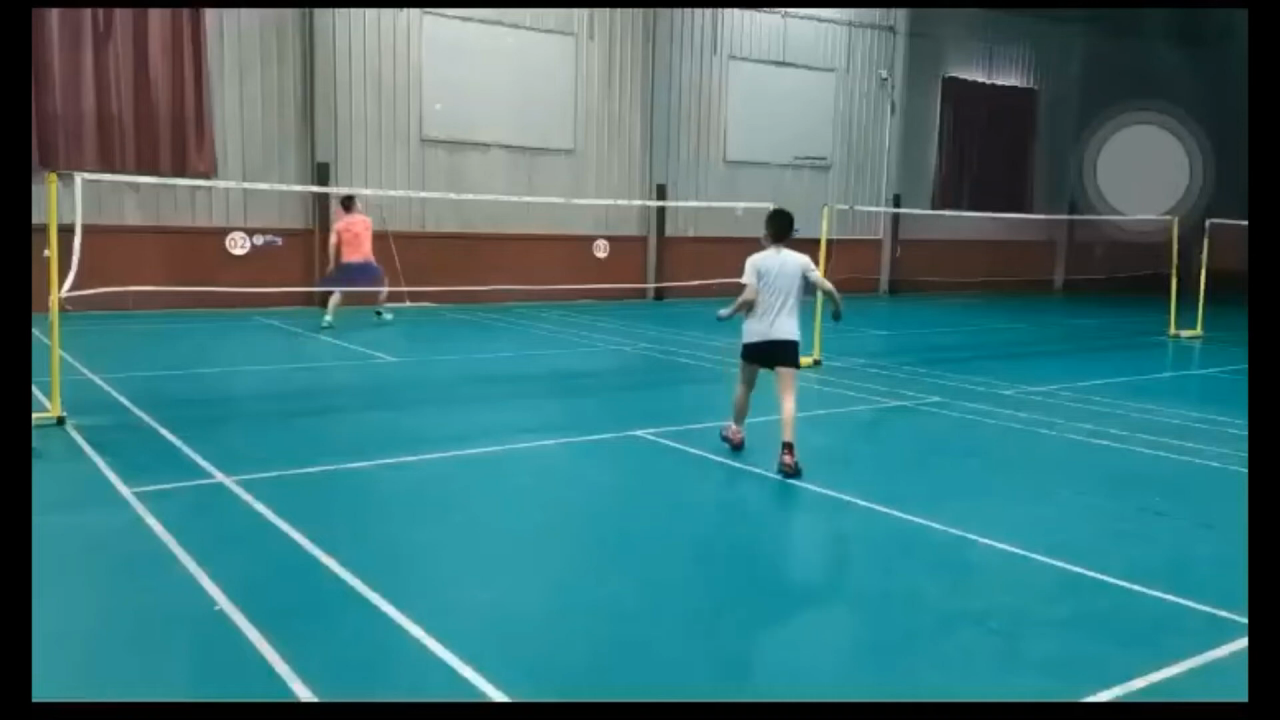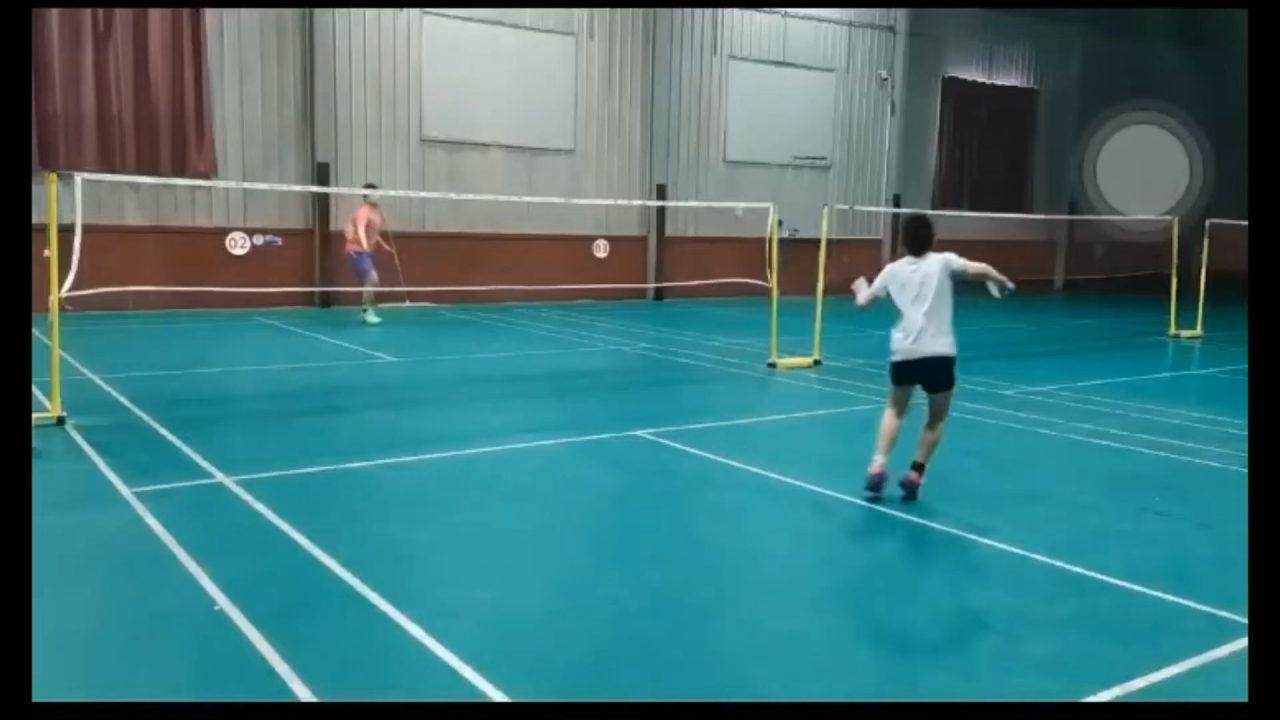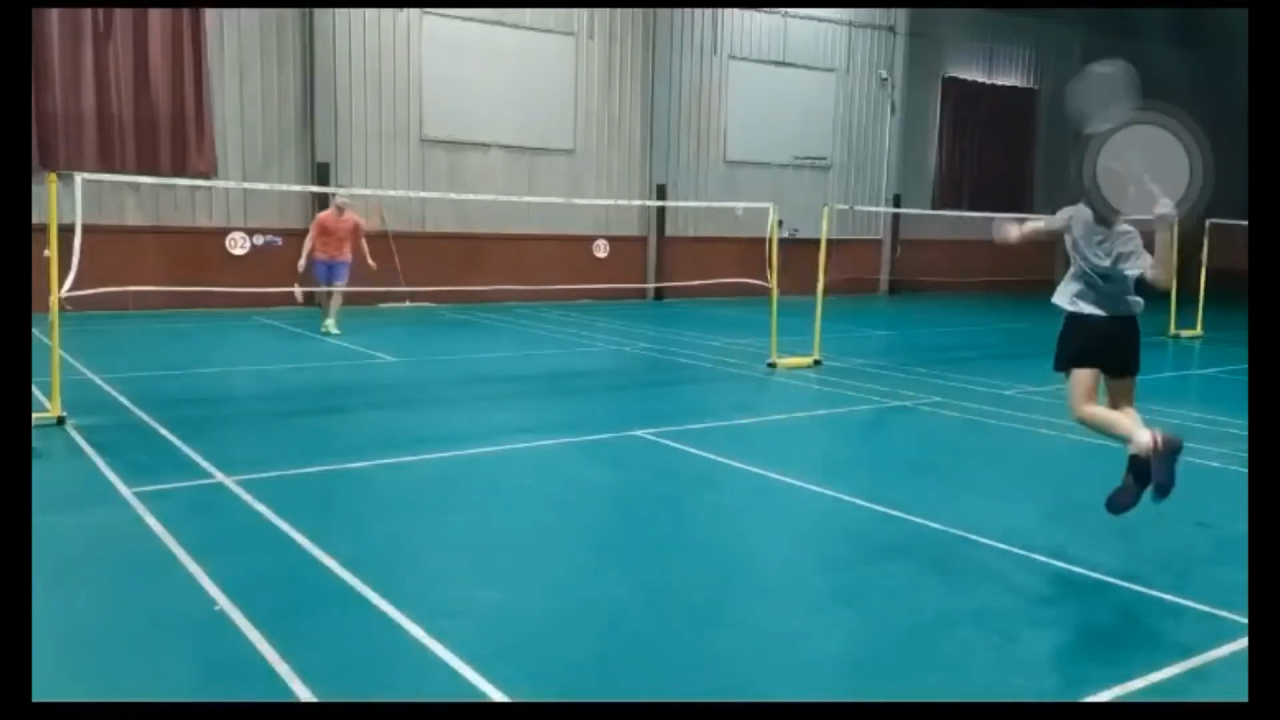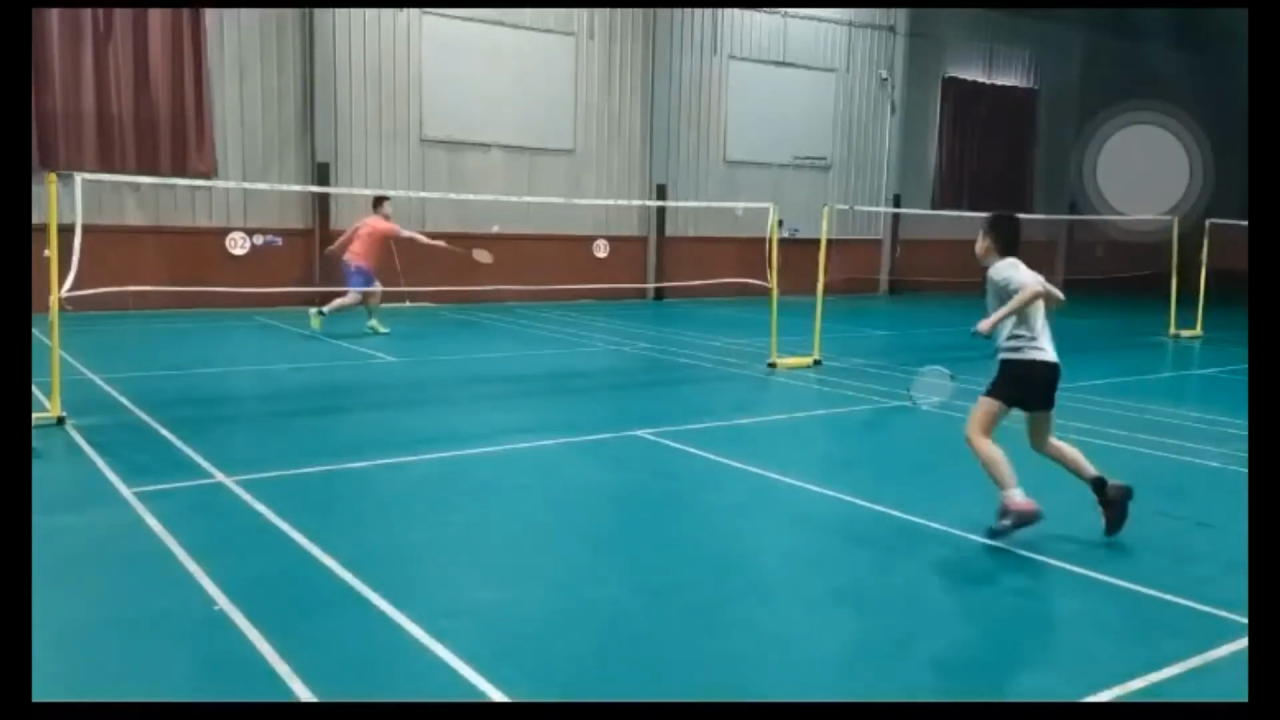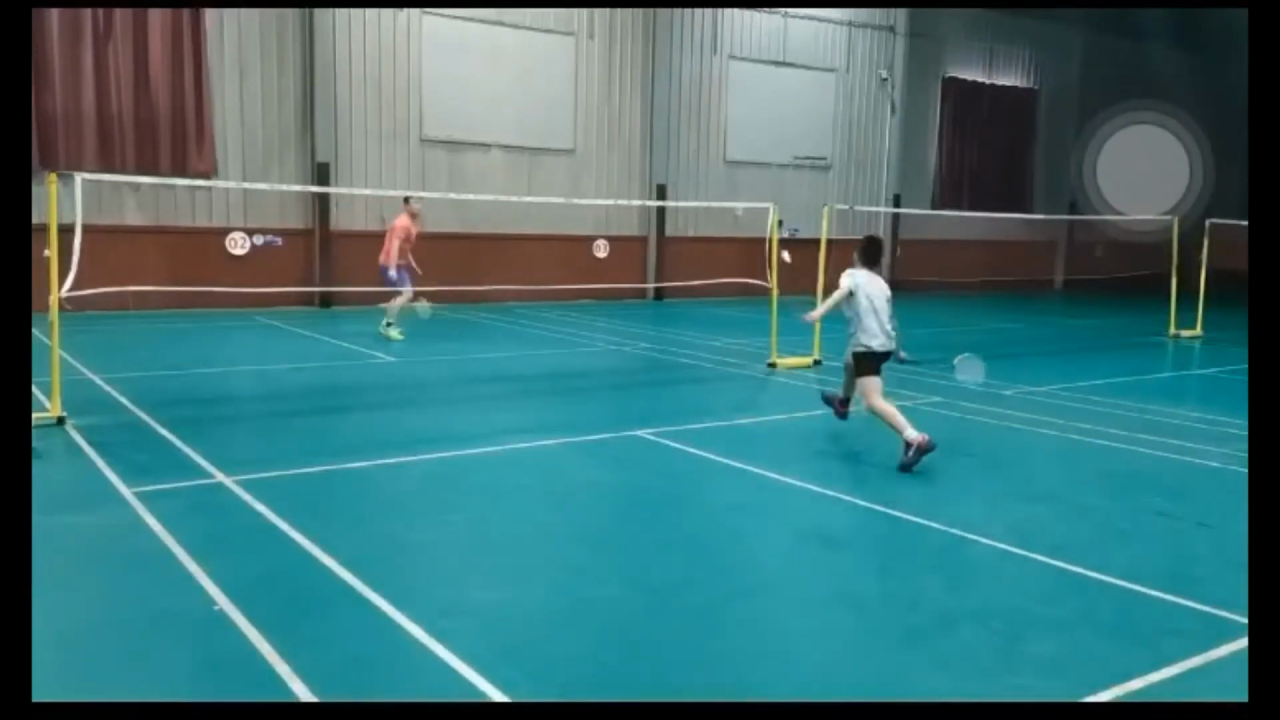
dt=0.7s
person 1, frame 1
left shoulder: (755, 260)
right shoulder: (801, 260)
left elbow: (749, 297)
right elbow: (826, 288)
left wrist: (728, 312)
right wrist: (838, 306)
left hip: (756, 335)
right hip: (786, 337)
left knee: (745, 385)
right knee: (787, 397)
left ankle: (736, 433)
right ankle: (787, 454)
person 1, frame 2
left shoulder: (891, 270)
right shoulder: (943, 261)
left elbow: (864, 302)
right elbow: (979, 270)
left wrist: (860, 288)
right wrist: (1003, 281)
left hip: (903, 354)
right hip: (937, 353)
left knee: (895, 409)
right knee: (937, 417)
left ankle: (877, 466)
right ankle: (916, 473)
person 1, frame 3
left shoulder: (1076, 217)
right shoulder: (1128, 237)
right elbow: (1162, 282)
left wrist: (1014, 233)
right wrist: (1165, 226)
left hip: (1087, 326)
right hip: (1124, 326)
left knee: (1084, 409)
right knee: (1124, 406)
left ankle: (1152, 443)
right ankle: (1141, 465)
person 1, frame 4
left shoulder: (999, 270)
right shoulder: (1016, 268)
left elbow: (1035, 289)
right elbow: (1054, 294)
left wrist: (995, 319)
left hip: (1022, 364)
right hip: (1044, 364)
left knee: (976, 432)
right knee: (1042, 441)
left ankle: (1018, 503)
right ankle: (1105, 490)
person 1, frame 5
left shoulder: (851, 276)
right shoulder: (880, 283)
left elbow: (841, 293)
left wrist: (819, 311)
right wrist: (892, 343)
left hip: (867, 346)
right hip: (884, 344)
left knee: (873, 402)
right knee: (850, 362)
left ankle: (915, 440)
right ankle: (843, 403)
